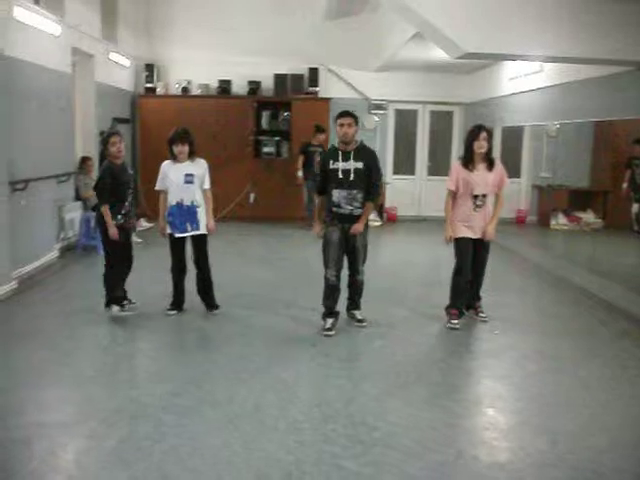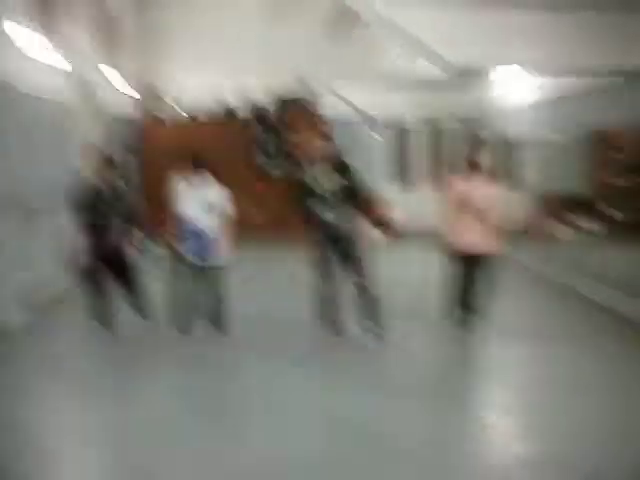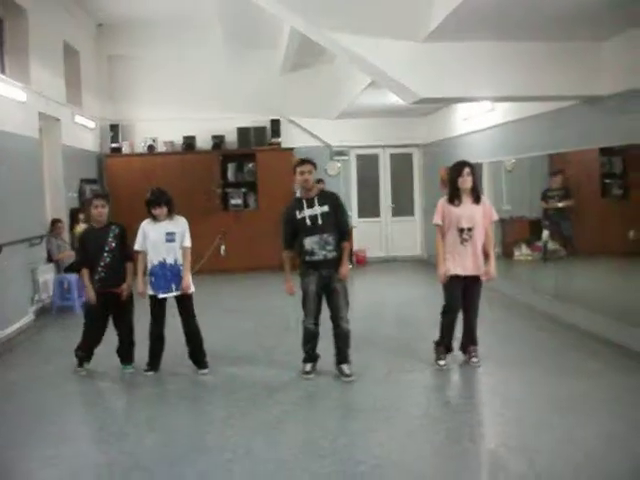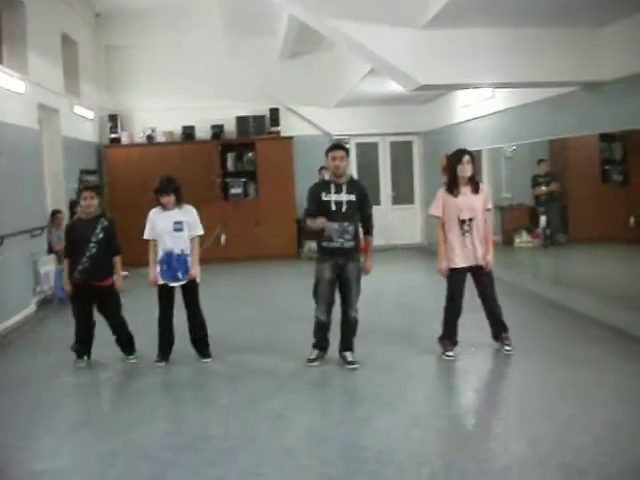
dt=0.7s
person 1, frame 1
left shoulder: (368, 156)
right shoulder: (328, 156)
left elbow: (373, 192)
right elbow: (321, 191)
left wrist: (362, 221)
right wrist: (318, 221)
left hip: (357, 223)
right hip: (333, 223)
left knee: (357, 270)
right knee: (332, 271)
left ankle: (354, 308)
right ankle: (329, 315)
person 1, frame 2
left shoulder: (341, 167)
right shoulder: (305, 175)
left elbow: (358, 197)
right elbow: (305, 212)
right wrist: (312, 242)
left hip: (346, 232)
right hip: (324, 236)
left knee: (362, 278)
right knee: (326, 283)
left ankle: (371, 321)
right ankle: (332, 323)
person 1, frame 3
left shoulder: (332, 200)
right shoulder: (293, 208)
left elbow: (345, 233)
right elbow: (288, 245)
left wrist: (345, 263)
right wrist: (288, 277)
left hip: (335, 268)
right hip: (310, 271)
left knee: (341, 317)
right knee: (310, 319)
left ankle: (343, 362)
right ankle: (310, 359)
person 1, frame 4
left shoulder: (359, 190)
right shoulder: (318, 189)
left elbow: (367, 225)
right elbow: (308, 218)
left wrist: (368, 257)
right wrist: (317, 222)
left hip: (351, 258)
right hip: (326, 257)
left knee: (350, 307)
right knee: (323, 306)
left ankle: (346, 349)
right ankle: (320, 346)
person 2, frame 1
left shoulder: (496, 167)
right shoulder: (459, 167)
left elbow: (499, 199)
right elbow: (450, 199)
left wrist: (492, 224)
right wrist: (448, 226)
left hip: (484, 228)
right hip: (463, 227)
left knee: (479, 269)
right knee: (463, 269)
left ankle: (473, 303)
right ankle: (454, 310)
person 2, frame 2
left shoulder: (492, 181)
right shoulder: (459, 181)
left elbow: (495, 211)
right elbow: (452, 210)
left wrist: (498, 237)
right wrist: (452, 239)
left hip: (486, 239)
right hip: (464, 240)
left knee: (478, 276)
right knee: (466, 278)
left ankle: (471, 308)
right ankle: (464, 315)
person 2, frame 3
left shoulder: (483, 203)
right shoulder: (445, 203)
left elbow: (488, 235)
right elbow: (440, 236)
left wrist: (491, 261)
right wrist: (441, 264)
left hip: (475, 265)
right hip: (453, 265)
left knee: (471, 309)
right knee: (452, 307)
left ankle: (470, 347)
right ankle: (442, 348)
person 2, frame 4
left shoulder: (482, 190)
right shoulder: (444, 193)
left elbow: (487, 223)
right elbow: (440, 227)
left wrist: (490, 252)
right wrist: (441, 257)
left hip: (479, 255)
right hip: (456, 257)
left knee: (489, 297)
right knee: (454, 300)
left ankle: (501, 334)
right ankle: (448, 340)
person 3, frame 1
left shoulder: (200, 165)
right shoulder: (166, 166)
left elbow: (207, 193)
right elbow: (163, 195)
left wrist: (210, 218)
right wrist: (161, 219)
left hip: (197, 220)
right hip: (175, 221)
left knee: (201, 261)
right knee: (177, 264)
left ankle: (209, 300)
right ankle: (177, 302)
person 3, frame 2
left shoulder: (218, 190)
right shoulder: (184, 189)
left elbow: (225, 218)
right elbow: (181, 217)
left wrist: (225, 244)
right wrist: (178, 241)
left hip: (213, 246)
right hip: (191, 246)
left knee: (214, 285)
right knee: (186, 285)
left ankle: (218, 323)
right ankle: (184, 322)
person 3, frame 3
left shoulder: (180, 222)
right shoulder: (145, 226)
left elbow: (186, 251)
right elbow: (141, 255)
left wrist: (186, 277)
right wrist: (140, 280)
left hip: (179, 279)
right hip: (156, 281)
left knee: (189, 320)
right knee: (156, 323)
left ankle: (199, 360)
right ankle: (153, 362)
person 3, frame 4
left shoulder: (188, 211)
right shoulder: (154, 214)
left elbow: (195, 240)
right elbow: (152, 244)
left wrist: (195, 266)
right wrist: (152, 270)
left hip: (186, 269)
right hip: (164, 271)
left knee: (193, 309)
right knee: (165, 312)
left ankle: (203, 348)
right ankle: (164, 352)
person 4, frame 1
left shoulder: (125, 168)
right shoulder: (107, 170)
right elbow: (103, 200)
left wrist: (132, 218)
right wrist: (110, 225)
left hip: (123, 223)
right hip: (111, 224)
left knee: (125, 262)
right knee: (115, 262)
left ankle: (118, 298)
right ankle: (115, 302)
person 4, frame 2
left shoulder: (120, 193)
right shoulder: (87, 195)
left elbow: (130, 220)
right elbow: (84, 225)
left wrist: (127, 242)
right wrist: (87, 252)
left hip: (117, 246)
right hip: (97, 249)
left knee: (130, 281)
right knee: (98, 286)
left ankle: (140, 309)
right ankle: (104, 319)
person 4, frame 3
left shoulder: (119, 230)
right shoulder: (86, 235)
left elbow: (128, 258)
right elbow: (83, 265)
left wrist: (128, 282)
right wrist: (89, 289)
left hip: (120, 288)
right hip: (97, 290)
left knee: (125, 326)
right knee: (93, 326)
left ankle: (127, 360)
right ankle: (82, 358)
person 4, frame 4
left shoulder: (106, 223)
right shoulder: (72, 226)
left elbow: (115, 252)
right elbow: (67, 256)
left wrist: (119, 276)
right wrist: (66, 279)
left hip: (104, 281)
right hip: (80, 282)
left knee: (115, 317)
right knee: (83, 320)
left ankle: (129, 350)
right ankle: (82, 353)
